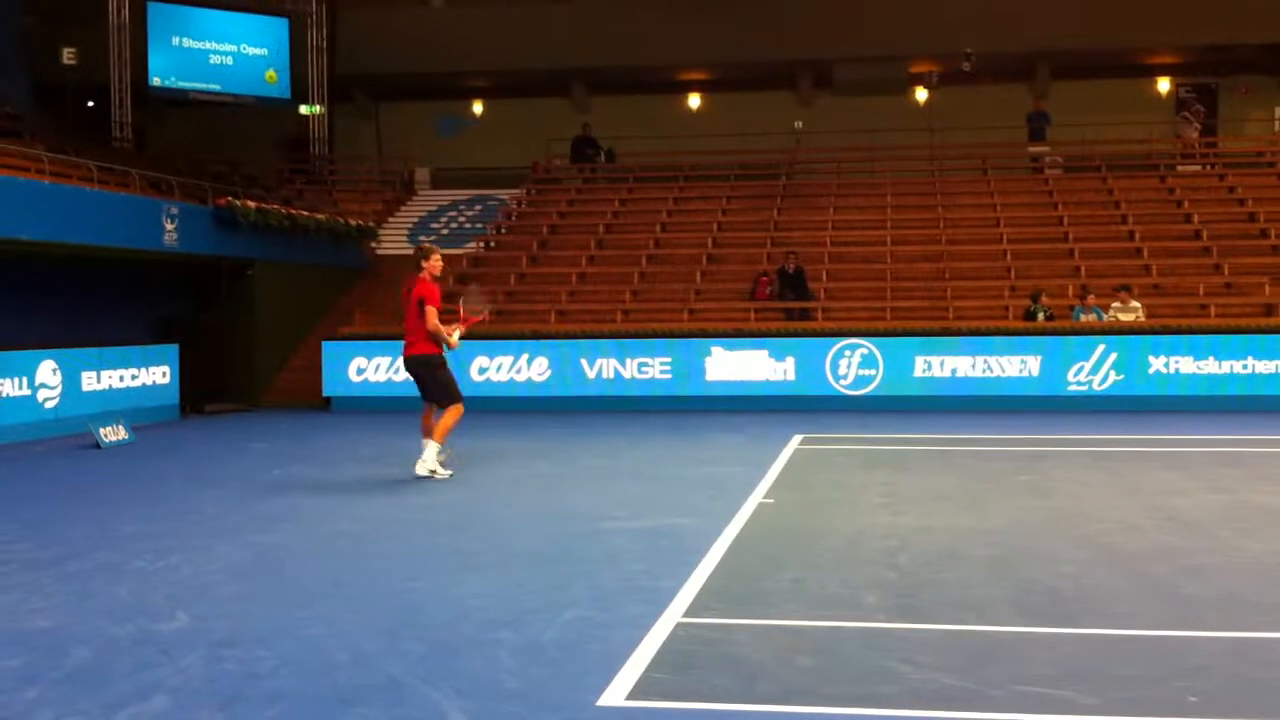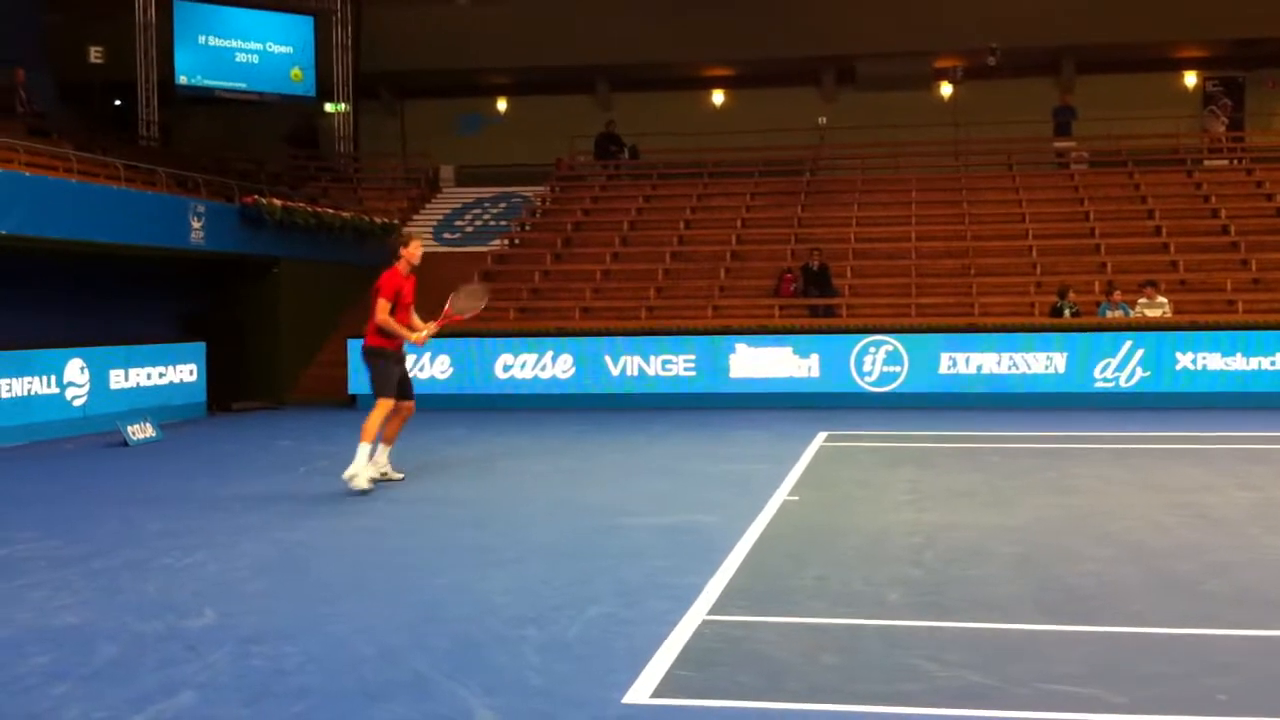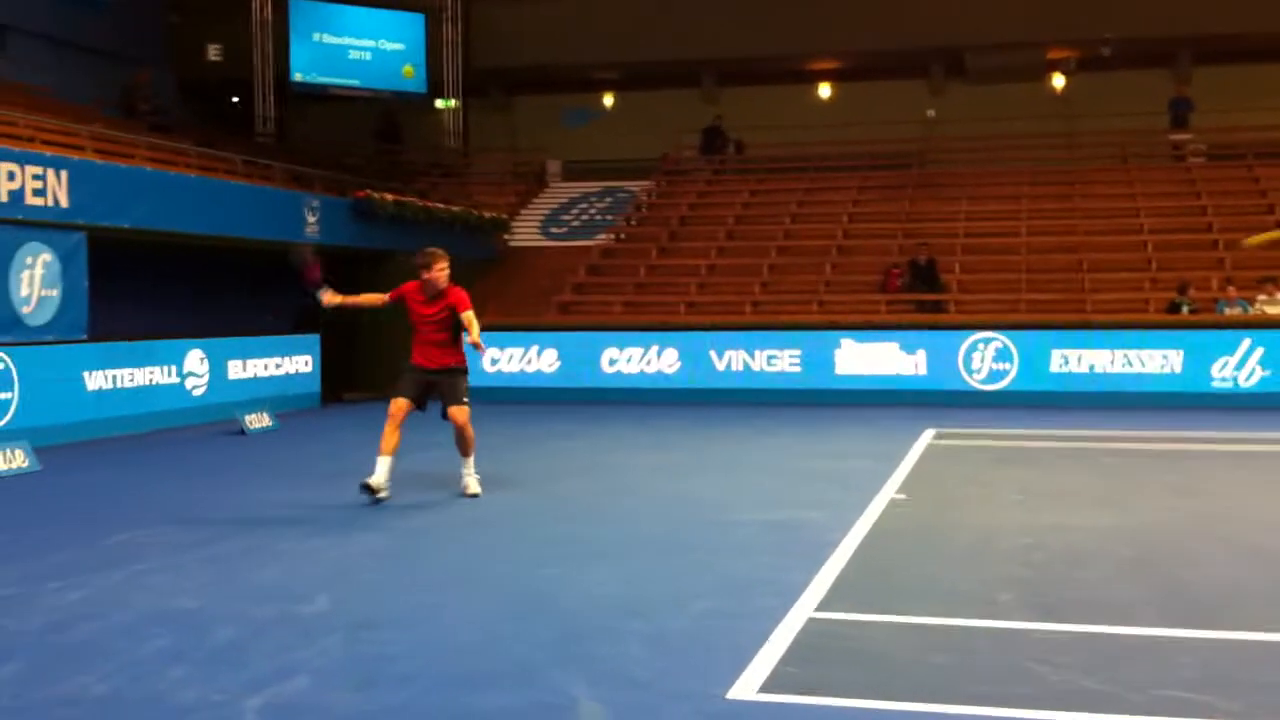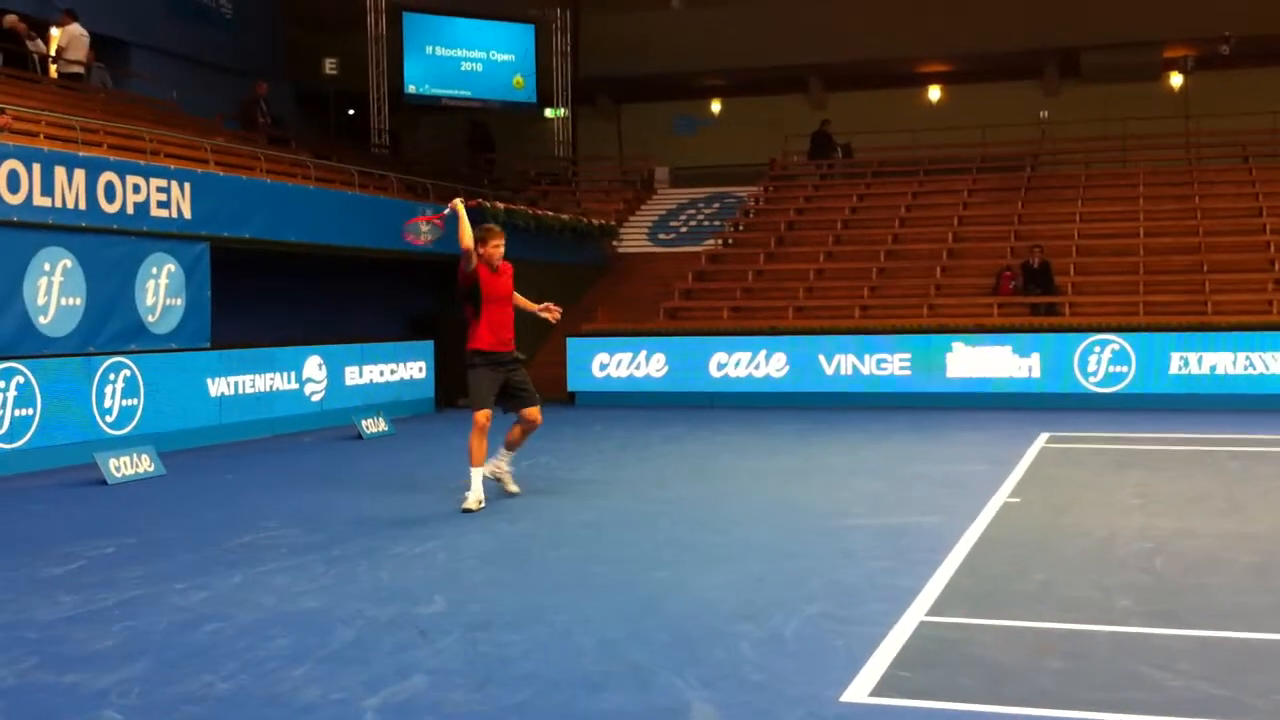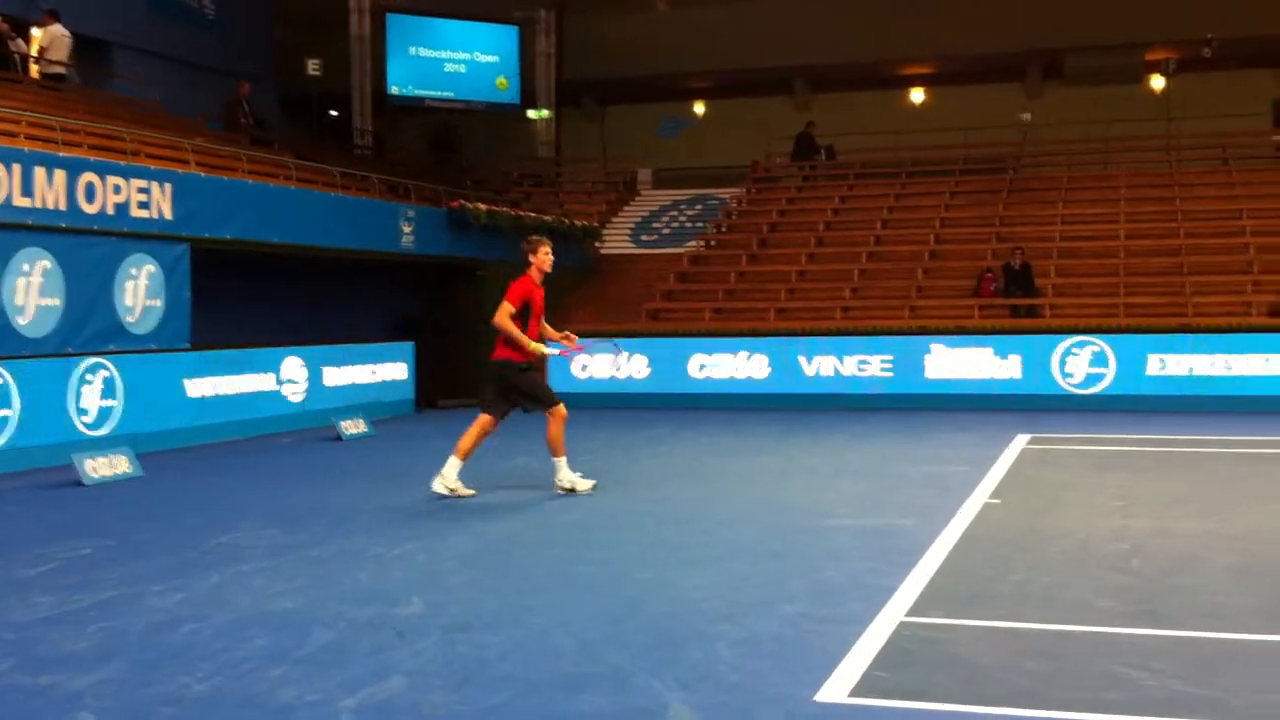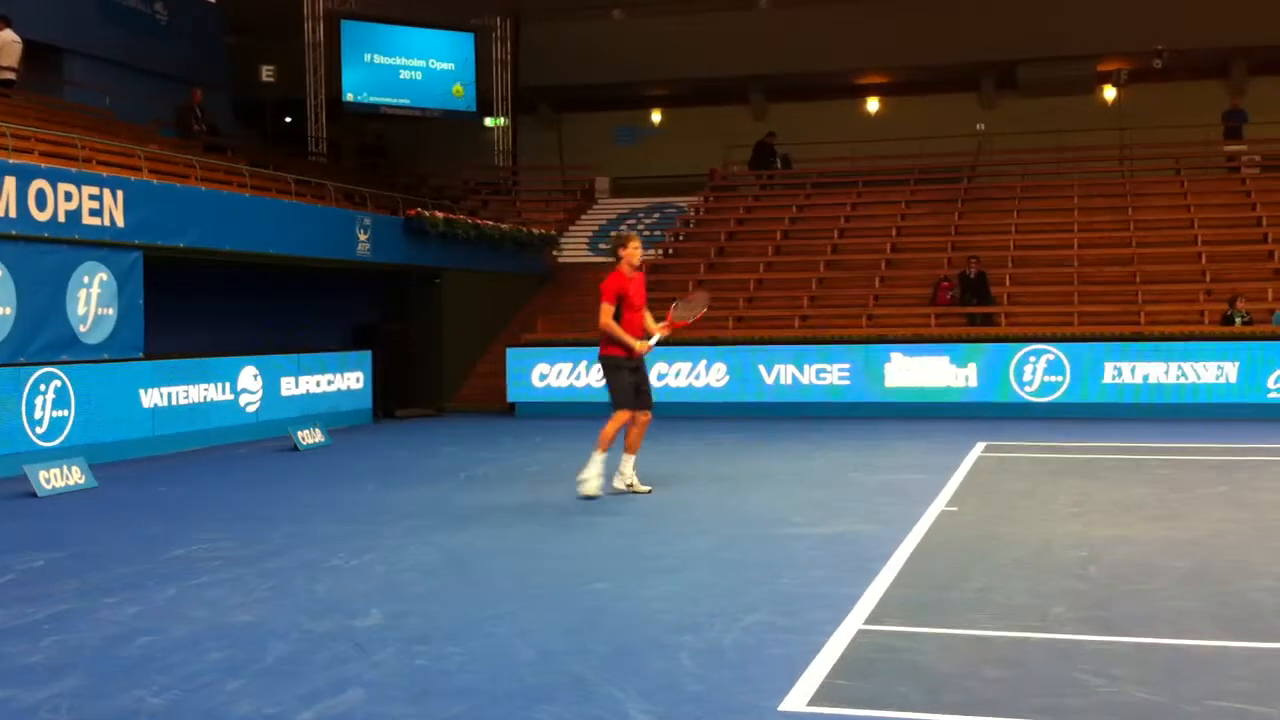
dt=0.7s
person 1, frame 1
left shoulder: (413, 286)
right shoulder: (430, 288)
right elbow: (431, 325)
left wrist: (449, 331)
right wrist: (449, 341)
left hip: (412, 356)
right hip: (427, 356)
left knee: (432, 404)
right knee: (454, 408)
left ankle: (430, 453)
right ankle: (428, 462)
person 1, frame 2
left shoulder: (410, 280)
right shoulder: (389, 279)
right elbow: (380, 318)
left wrist: (423, 328)
right wrist: (409, 336)
left hip: (393, 351)
right hip: (380, 350)
left knee: (406, 407)
right knee: (385, 404)
left ankle: (379, 463)
right ankle: (358, 467)
person 1, frame 3
left shoulder: (456, 295)
right shoulder: (407, 291)
left elbow: (471, 321)
right elbow: (380, 300)
left wrist: (473, 336)
right wrist: (340, 300)
left hip: (451, 368)
right hip: (419, 367)
left knee: (460, 419)
right knee: (396, 412)
left ankle: (469, 474)
right ankle: (379, 478)
person 1, frame 4
left shoulder: (506, 269)
right shoulder: (470, 271)
right elbow: (465, 247)
left wrist: (537, 309)
right wrist: (460, 211)
left hip: (509, 358)
right hip: (481, 360)
left knee: (532, 418)
right knee: (481, 420)
left ankle: (498, 465)
right ankle: (476, 490)
person 1, frame 5
left shoulder: (538, 287)
right shoulder: (522, 286)
right elbow: (499, 320)
left wrist: (559, 336)
right wrist: (528, 344)
left hip: (505, 363)
right hip: (514, 364)
left knee: (487, 421)
right knee: (558, 412)
left ankle: (447, 477)
right ankle: (564, 477)
person 1, frame 6
left shoulder: (639, 278)
right shoulder: (613, 281)
right elbow: (605, 321)
left wrist: (655, 328)
right wrist: (633, 343)
left hip: (635, 359)
right hip: (615, 357)
left knee: (643, 417)
right knee: (623, 415)
left ankle: (624, 475)
right ankle: (593, 470)
